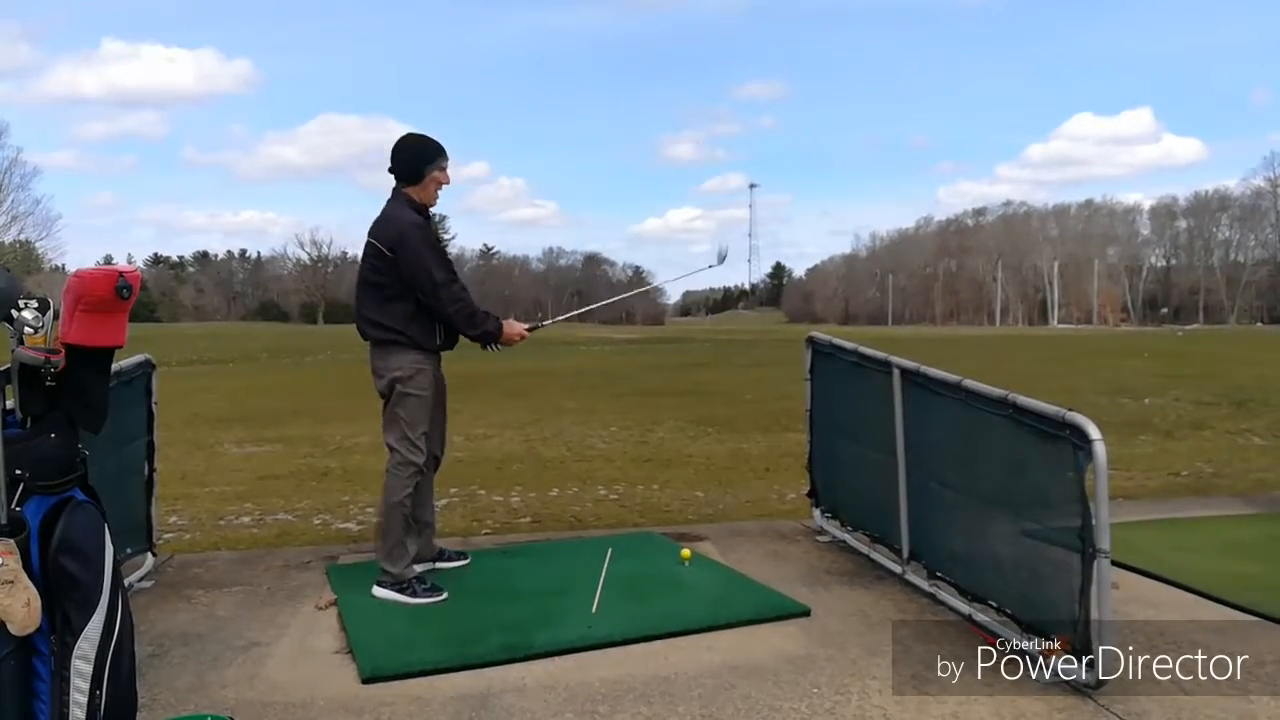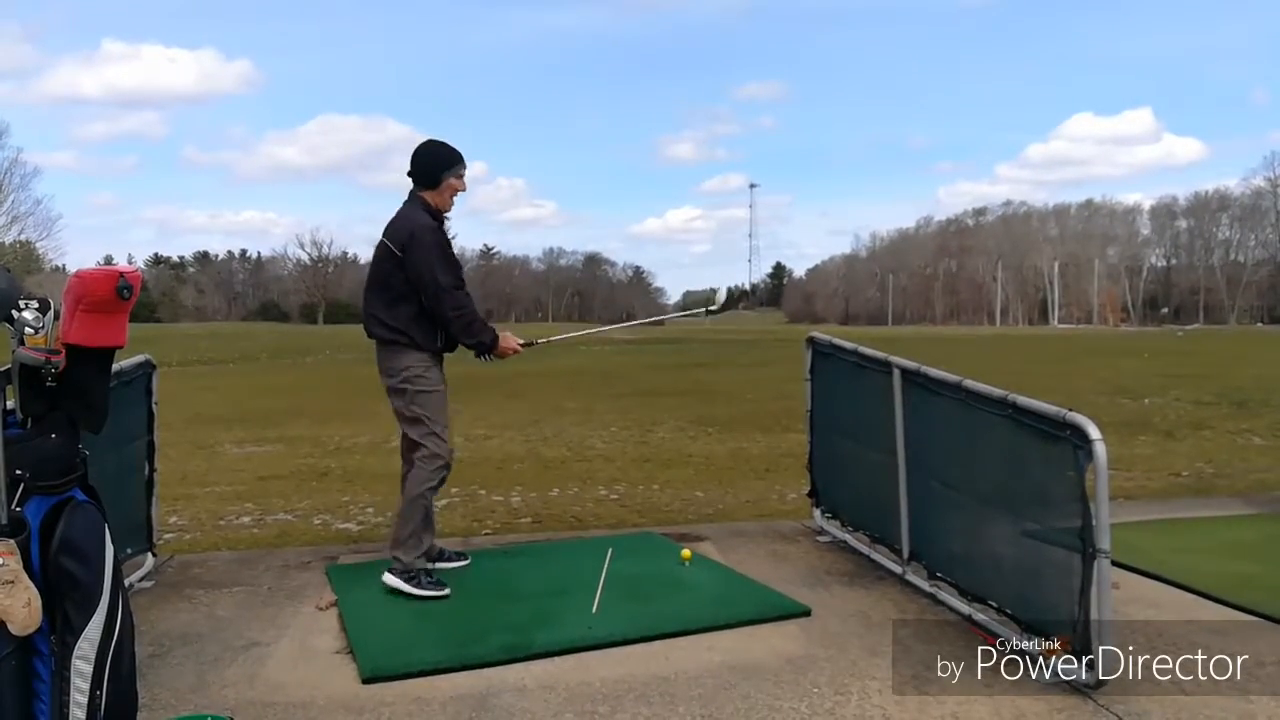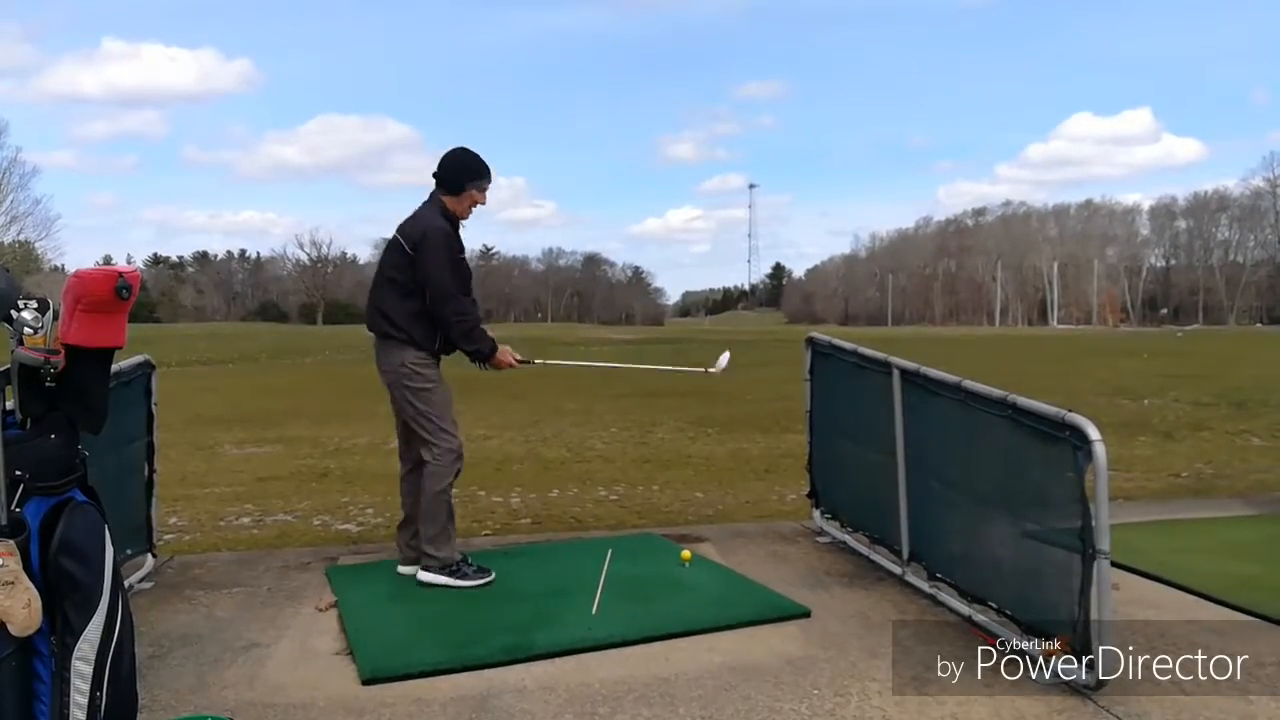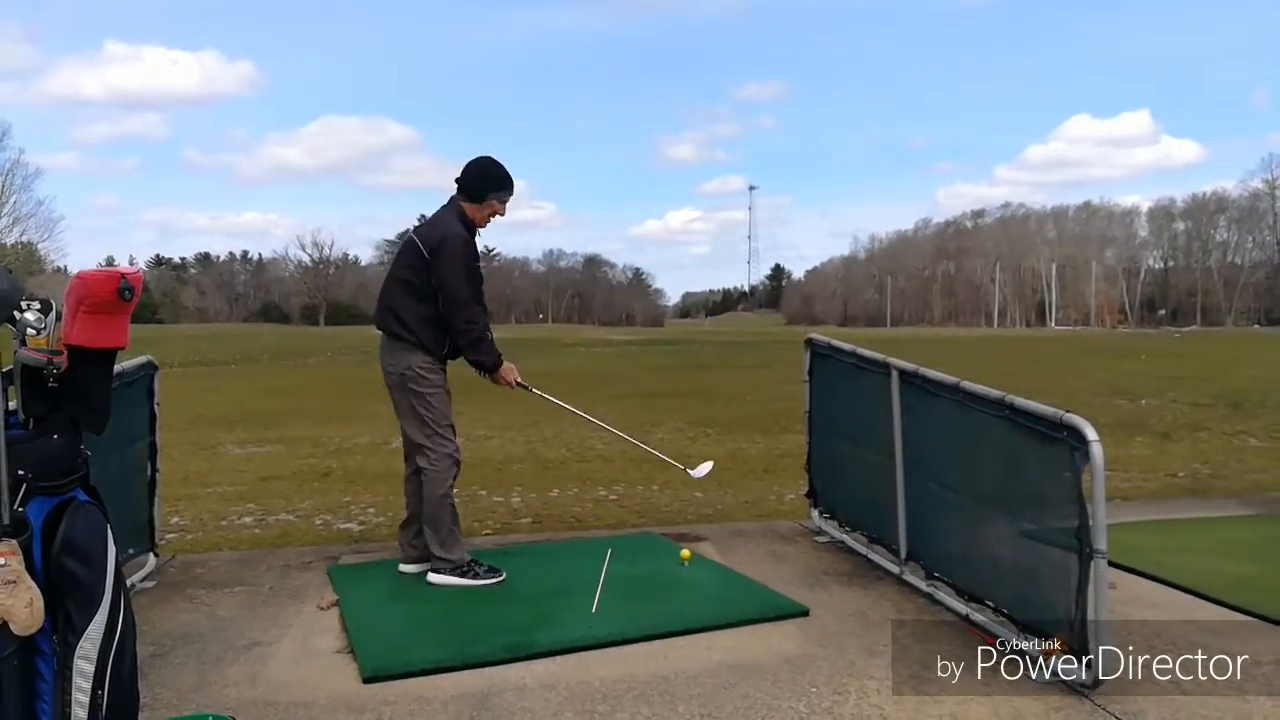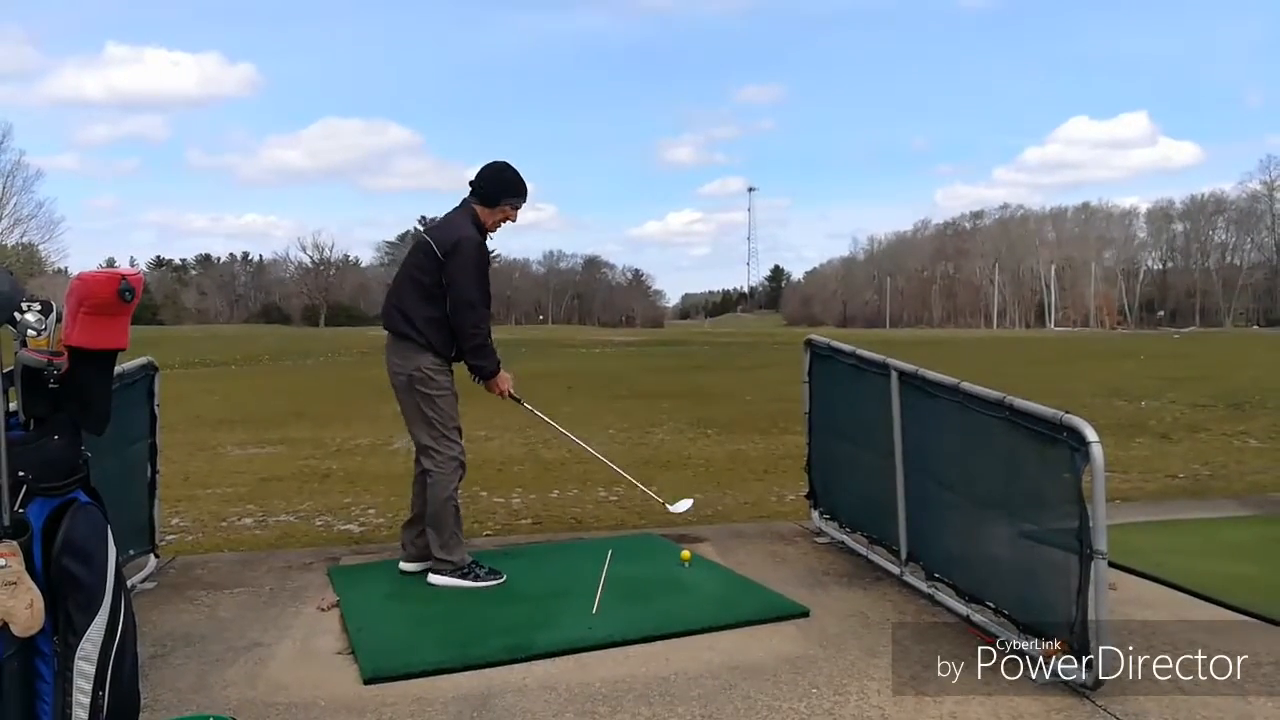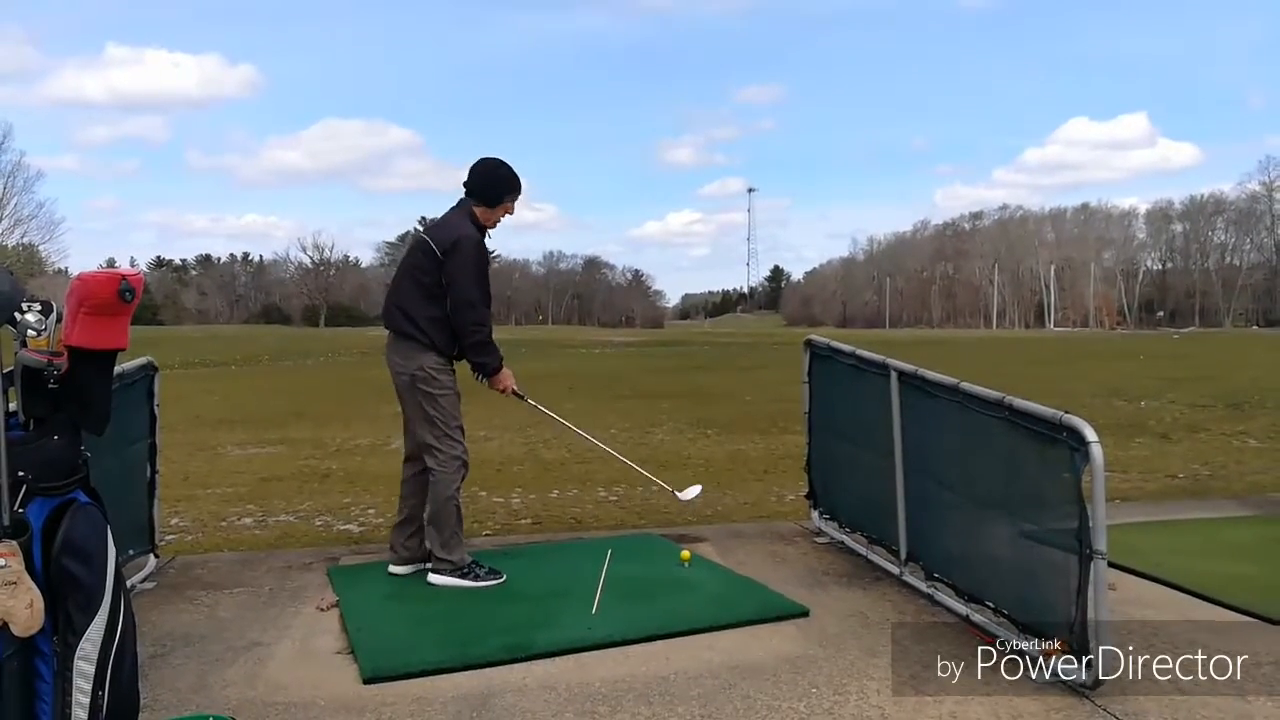
dt=0.2s
person 1, frame 1
left shoulder: (406, 220)
right shoulder: (406, 226)
left elbow: (438, 290)
right elbow: (442, 294)
left wrist: (486, 327)
right wrist: (494, 328)
left hip: (415, 352)
right hip: (405, 356)
left knee: (427, 455)
right knee: (408, 459)
left ankle: (419, 549)
right ankle: (393, 574)
person 1, frame 2
left shoulder: (417, 223)
right shoulder: (420, 229)
left elbow: (444, 296)
right elbow: (445, 300)
left wrist: (483, 338)
right wrist: (489, 340)
left hip: (412, 352)
right hip: (411, 355)
left knee: (421, 454)
right knee: (434, 452)
left ankle: (419, 550)
right ankle: (404, 563)
person 1, frame 3
left shoulder: (430, 225)
right shoulder: (434, 232)
left elbow: (450, 300)
right elbow: (449, 304)
left wrist: (483, 347)
right wrist: (487, 350)
left hip: (407, 350)
right hip: (409, 353)
left knee: (419, 453)
right knee: (443, 450)
left ankle: (415, 550)
right ankle: (440, 558)
person 1, frame 4
left shoulder: (444, 228)
right shoulder: (453, 238)
left elbow: (460, 307)
right elbow: (461, 311)
left wrist: (487, 359)
right wrist: (492, 363)
left hip: (409, 351)
right hip: (415, 356)
left knee: (423, 454)
right knee: (440, 455)
left ankle: (417, 549)
right ankle: (447, 560)
person 1, frame 5
left shoulder: (451, 229)
right shoulder: (466, 241)
right elbow: (467, 315)
left wrist: (485, 366)
right wrist: (490, 370)
left hip: (412, 350)
right hip: (421, 356)
left knee: (432, 454)
right knee: (445, 457)
left ankle: (417, 549)
right ankle: (449, 562)
person 1, frame 6
left shoulder: (448, 228)
right shoulder: (465, 239)
right elbow: (468, 314)
left wrist: (487, 363)
right wrist: (494, 367)
left hip: (411, 350)
right hip: (424, 356)
left knee: (421, 454)
right knee: (448, 456)
left ankle: (407, 551)
right ankle: (449, 561)
